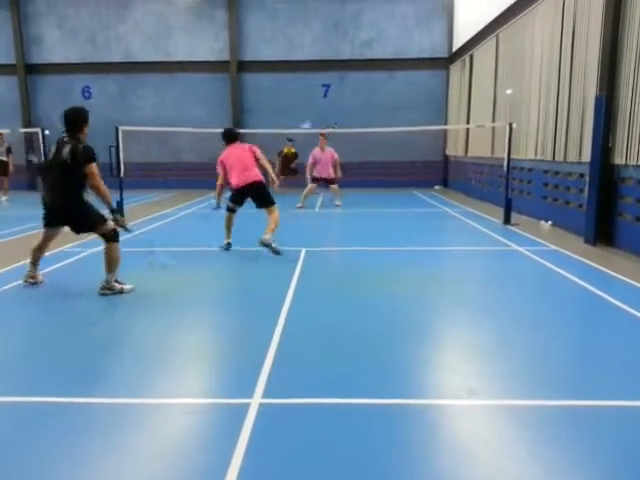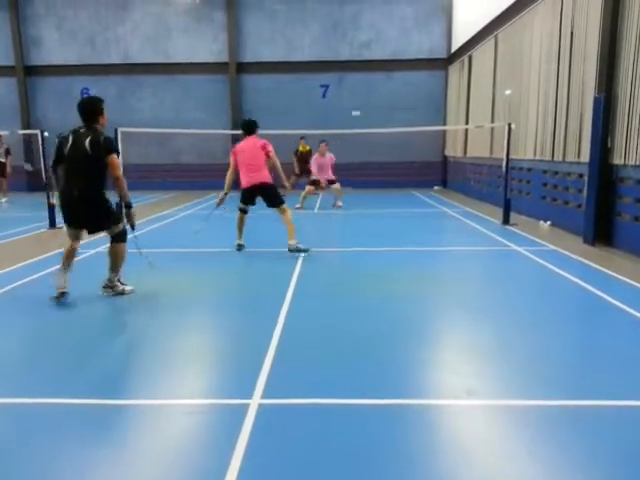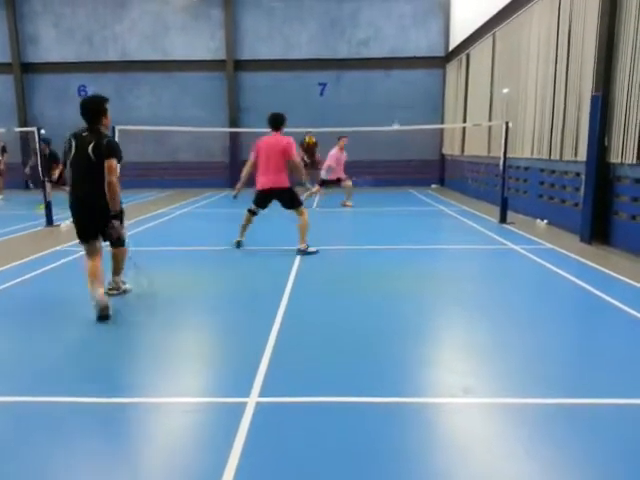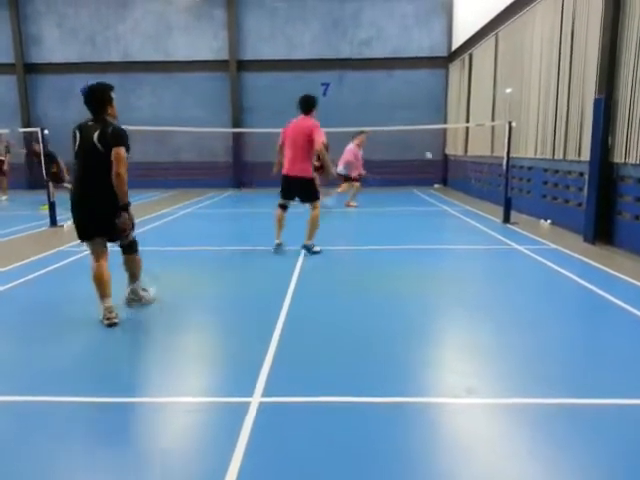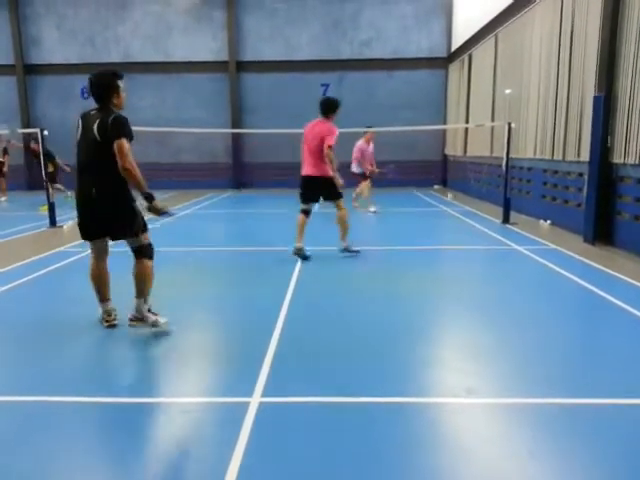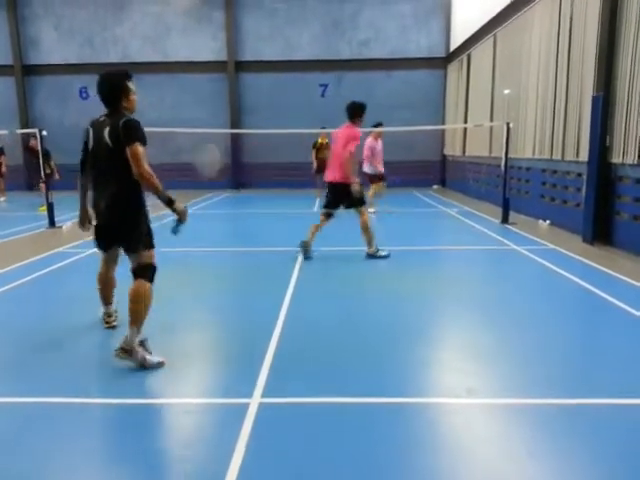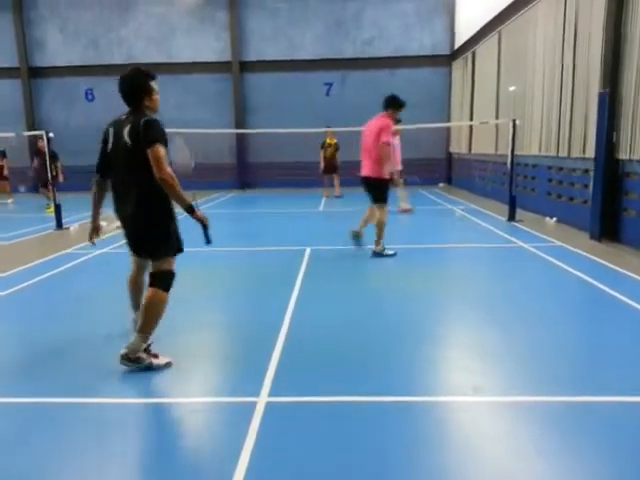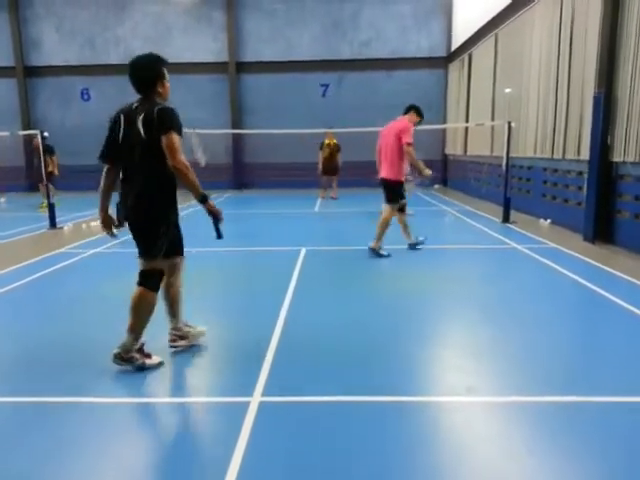
dt=0.2s
person 1, frame 1
left shoulder: (56, 145)
right shoulder: (84, 150)
left elbow: (46, 175)
right elbow: (96, 184)
right wrist: (113, 211)
left hip: (51, 203)
right hip: (71, 203)
left knee: (47, 237)
right knee: (111, 233)
left ankle: (32, 274)
right ankle: (110, 283)
person 1, frame 2
left shoulder: (67, 138)
right shoulder: (104, 141)
left elbow: (56, 169)
right elbow: (117, 176)
left wrist: (62, 194)
right wrist: (127, 206)
left hip: (68, 198)
right hip: (93, 198)
left knee: (73, 242)
right knee: (119, 233)
left ankle: (62, 281)
right ankle: (113, 282)
person 1, frame 3
left shoulder: (72, 140)
right shoulder: (108, 144)
right elbow: (111, 181)
right wrist: (116, 216)
left hip: (79, 206)
right hip: (103, 205)
left knee: (93, 255)
right knee: (117, 239)
left ankle: (99, 295)
right ankle: (116, 282)
person 1, frame 4
left shoulder: (78, 131)
right shoulder: (115, 133)
right elbow: (119, 172)
right wrist: (124, 208)
left hip: (81, 203)
right hip: (109, 201)
left knee: (99, 257)
right knee: (129, 245)
left ankle: (108, 309)
right ankle: (136, 291)
person 1, frame 5
left shoulder: (83, 119)
right shoulder: (117, 122)
right elbow: (126, 165)
right wrist: (149, 198)
left hip: (86, 199)
right hip: (115, 197)
left knee: (98, 255)
right knee: (143, 250)
left ankle: (107, 312)
right ankle: (141, 311)
person 1, frame 6
left shoulder: (93, 127)
right shoulder: (129, 125)
left elbow: (84, 172)
right elbow: (142, 172)
left wrist: (84, 208)
right wrist: (171, 202)
left hip: (103, 206)
right hip: (128, 207)
left knee: (109, 260)
right knee: (144, 270)
left ankle: (108, 313)
right ankle: (131, 343)
person 1, frame 7
left shoulder: (112, 129)
right shoulder: (149, 125)
left elbow: (101, 178)
right elbow: (163, 175)
left wrist: (95, 218)
right wrist: (191, 209)
left hip: (127, 211)
right hip: (154, 211)
left knee: (140, 264)
right knee: (162, 276)
left ankle: (138, 317)
right ankle: (136, 350)
person 1, frame 8
left shoulder: (120, 117)
right shoulder: (164, 114)
left elbow: (110, 168)
right elbow: (177, 164)
left wrist: (104, 210)
right wrist: (204, 199)
left hip: (133, 205)
right hip: (156, 206)
left knee: (174, 264)
right knee: (152, 274)
left ankle: (178, 329)
right ankle: (128, 349)
person 2, frame 1
left shoulder: (223, 156)
right shoulder: (248, 146)
left elbow: (221, 182)
right elbow: (261, 158)
left wrist: (218, 201)
right wrist: (272, 175)
left hip: (239, 185)
right hip: (256, 181)
left knee: (230, 211)
right knee: (274, 212)
left ankle: (227, 242)
right ankle: (268, 238)
person 2, frame 2
left shoulder: (236, 148)
right shoulder: (263, 143)
left elbow: (232, 171)
right elbow: (274, 160)
left wrist: (225, 192)
right wrist: (284, 180)
left hip: (247, 184)
right hip: (264, 182)
left knee: (242, 211)
right knee: (285, 211)
left ankle: (239, 241)
right ankle: (292, 243)
person 2, frame 3
left shoulder: (260, 142)
right shoulder: (288, 141)
left elbow: (250, 165)
right elbow: (296, 162)
left wrist: (240, 184)
right wrist: (305, 180)
left hip: (263, 186)
right hip: (282, 185)
left knee: (251, 212)
right knee: (302, 213)
left ankle: (240, 239)
right ankle: (302, 246)
person 2, frame 4
left shoulder: (289, 125)
right shoulder: (314, 125)
left elbow: (280, 147)
right elbow: (319, 149)
left wrist: (277, 165)
right wrist: (330, 168)
left hip: (288, 173)
right hip: (305, 174)
left knee: (282, 206)
right knee: (315, 207)
left ankle: (278, 241)
right ankle: (308, 243)
person 2, frame 5
left shoulder: (309, 126)
right shoulder: (330, 129)
right elbow: (327, 153)
right wrist: (336, 176)
left hip: (307, 174)
right hip: (323, 175)
left knee: (305, 210)
right knee: (341, 207)
left ankle: (299, 246)
right ankle: (345, 244)
person 2, frame 6
left shoulder: (339, 131)
right shoulder: (355, 133)
right elbow: (348, 157)
right wrist: (354, 182)
left hip: (332, 179)
right hip: (345, 180)
left knee: (327, 214)
right knee: (362, 213)
left ankle: (307, 242)
right ankle: (372, 250)
person 2, frame 7
left shoulder: (370, 123)
right shoulder: (386, 123)
right elbow: (385, 149)
left hip: (366, 173)
right hip: (377, 174)
left knee: (377, 206)
right knee: (381, 209)
left ankle: (359, 230)
right ankle: (378, 248)
person 2, frame 8
left shoulder: (388, 127)
right shoulder: (406, 126)
left elbow: (379, 151)
right elbow: (408, 151)
left wrist: (381, 170)
right wrist: (423, 169)
left hip: (385, 174)
right hip: (394, 176)
left knee: (401, 206)
right knee: (390, 210)
left ankle: (410, 240)
right ankle: (375, 245)
